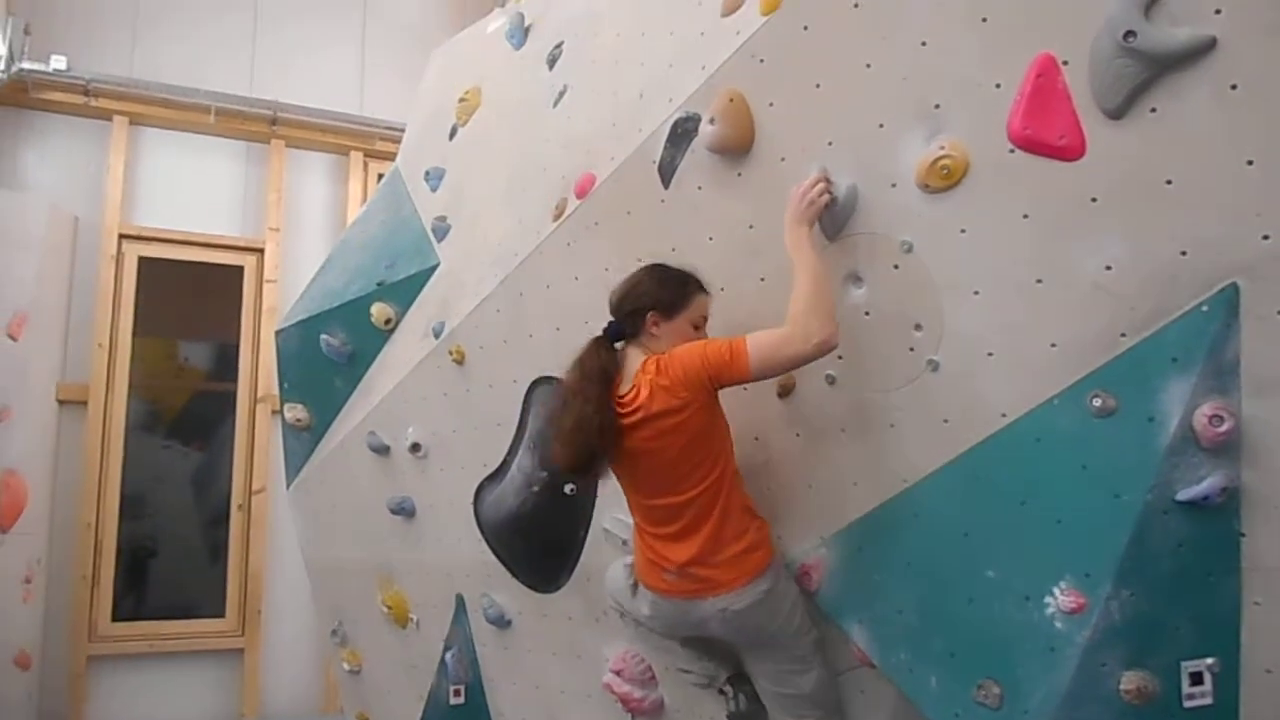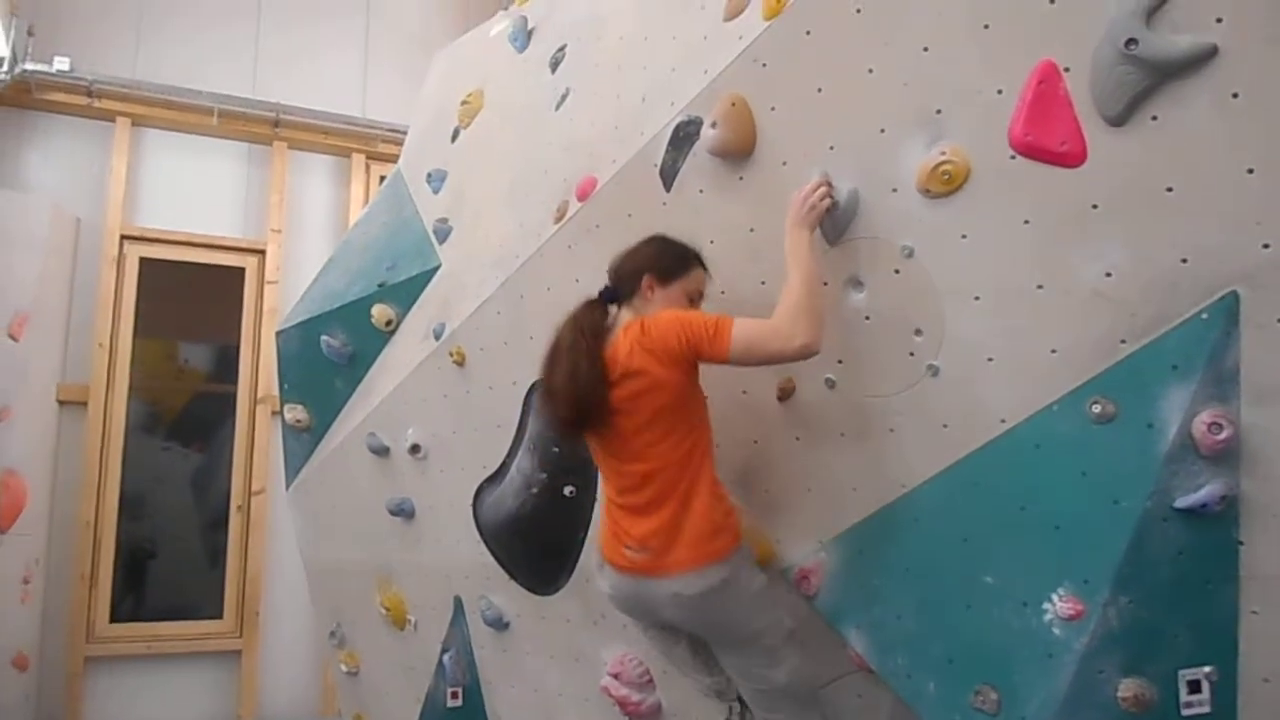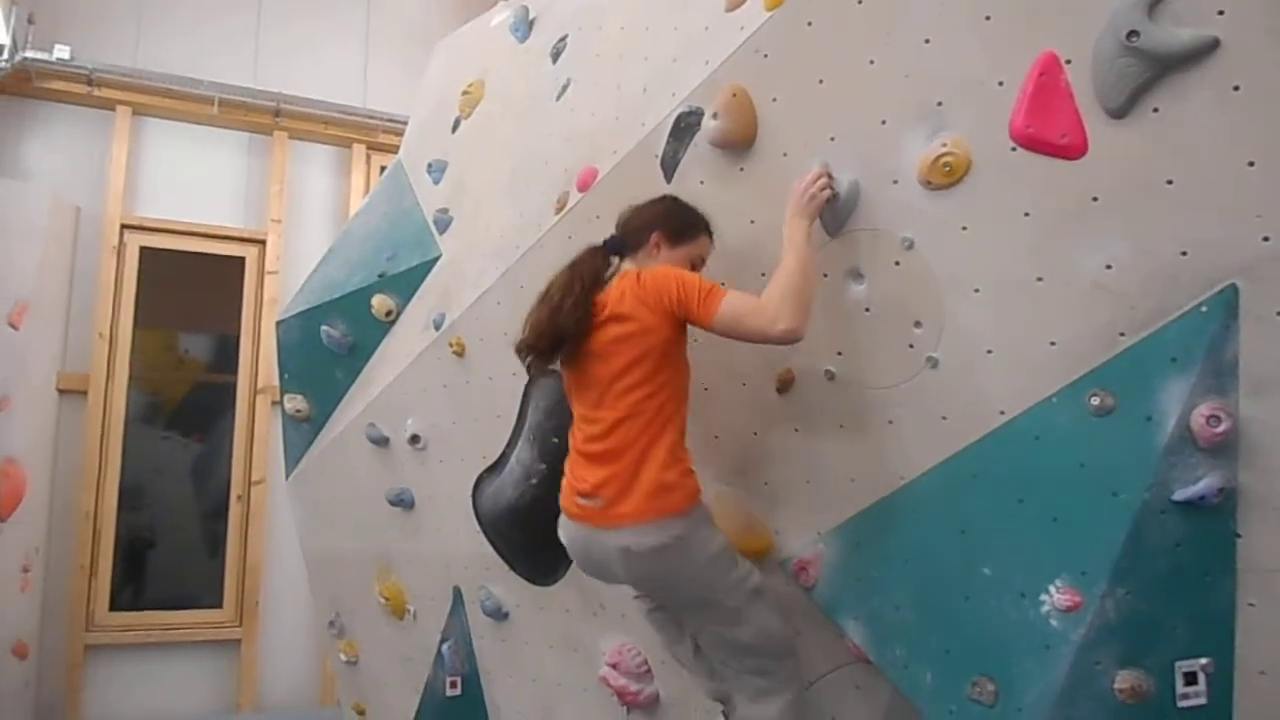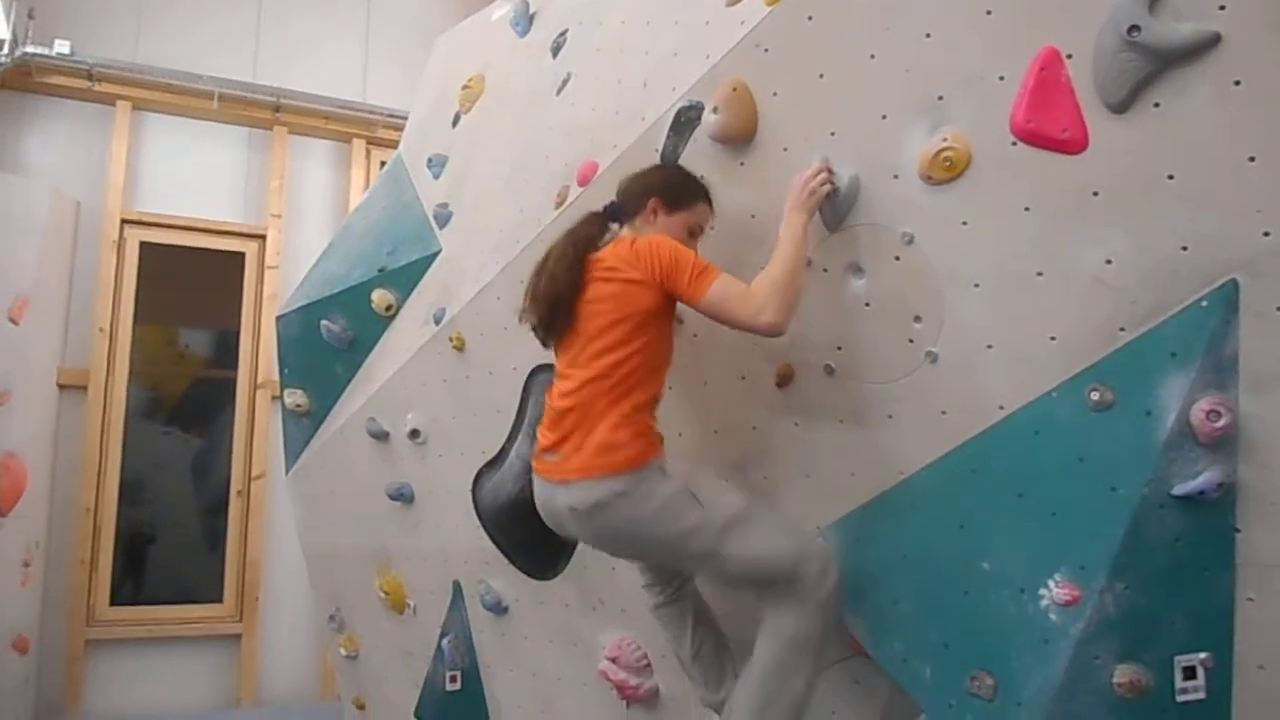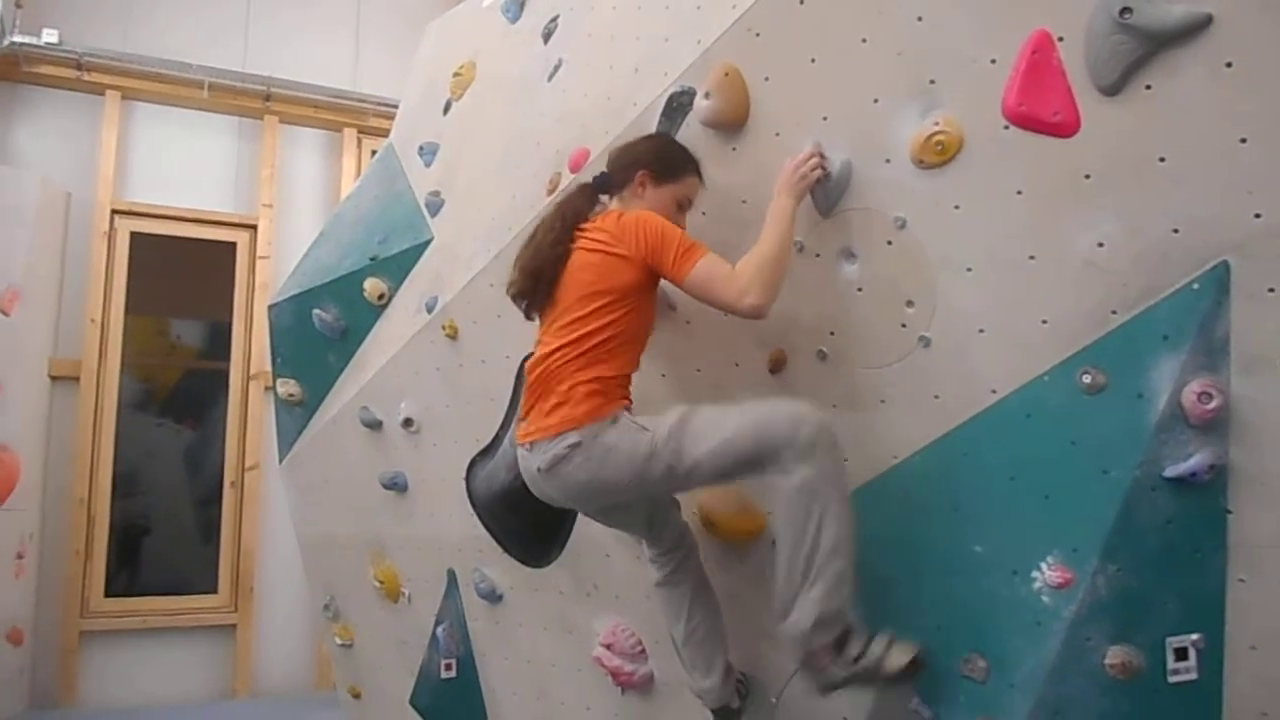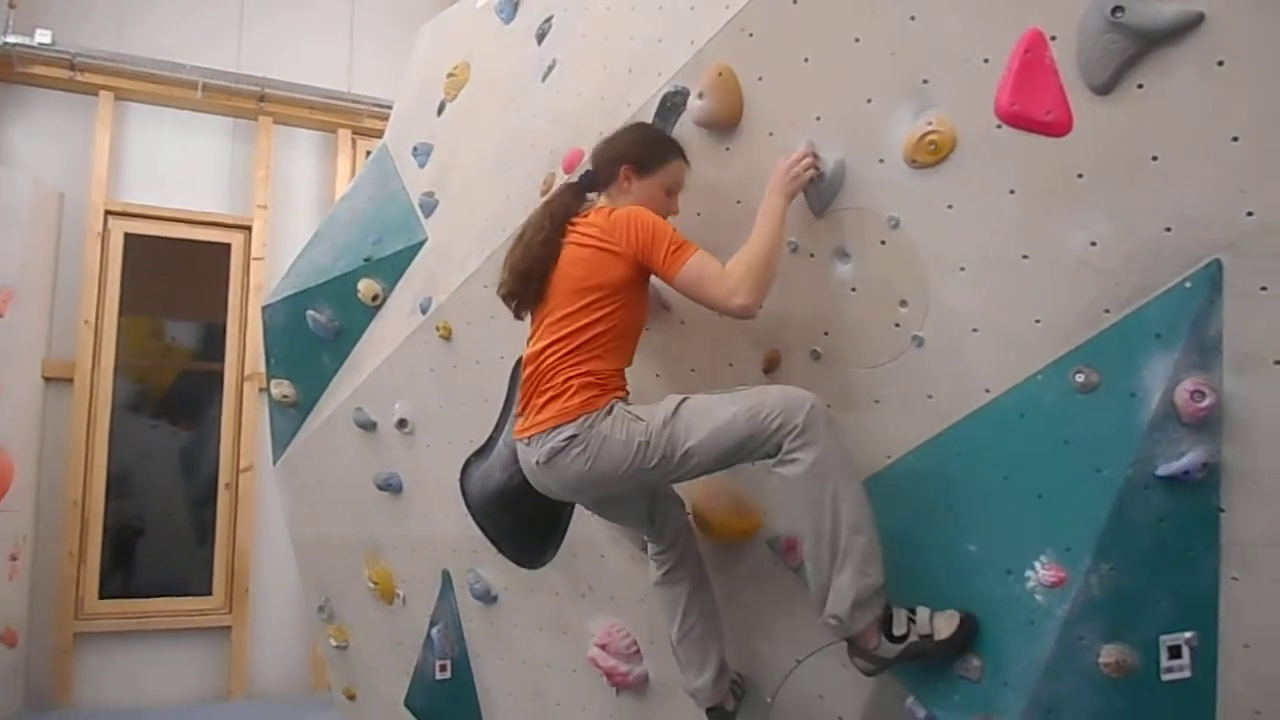
dt=0.2s
person 1, frame 1
left shoulder: (597, 392)
right shoulder: (687, 370)
right elbow: (815, 337)
right wrist: (798, 230)
left hip: (666, 600)
right hip: (746, 592)
left knee: (619, 582)
person 1, frame 2
left shoulder: (587, 355)
right shoulder: (669, 331)
right elbow: (799, 338)
right wrist: (798, 233)
left hip: (623, 578)
right hip: (706, 576)
person 1, frame 3
left shoulder: (585, 300)
right shoulder: (664, 284)
right elbow: (785, 324)
right wrist: (797, 222)
left hip: (581, 531)
right hip: (657, 530)
left knee: (655, 583)
right knee: (773, 669)
person 1, frame 4
left shoulder: (584, 265)
right shoulder: (656, 254)
right elbow: (767, 315)
right wrist: (796, 216)
left hip: (558, 488)
right hip: (616, 485)
left knee: (665, 568)
right knee: (809, 574)
person 1, frame 5
left shoulder: (572, 235)
right shoulder: (641, 229)
right elbow: (750, 297)
right wrist: (786, 199)
left hip: (544, 455)
right hip: (585, 444)
left knee: (669, 541)
right knee: (801, 433)
right ankle: (823, 641)
person 1, frame 6
left shoulder: (563, 231)
right shoulder: (633, 224)
right elbow: (741, 295)
right wrist: (777, 196)
left hip: (543, 451)
right hip: (585, 437)
left knee: (669, 535)
right knee: (797, 416)
right ankle: (866, 624)
